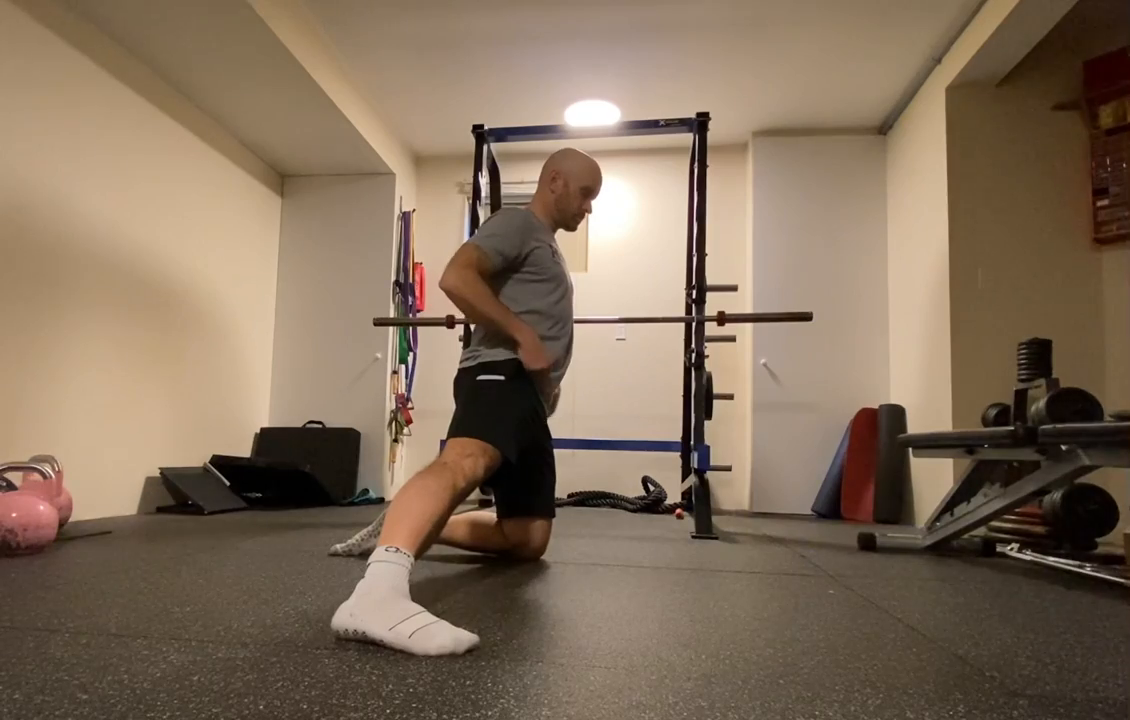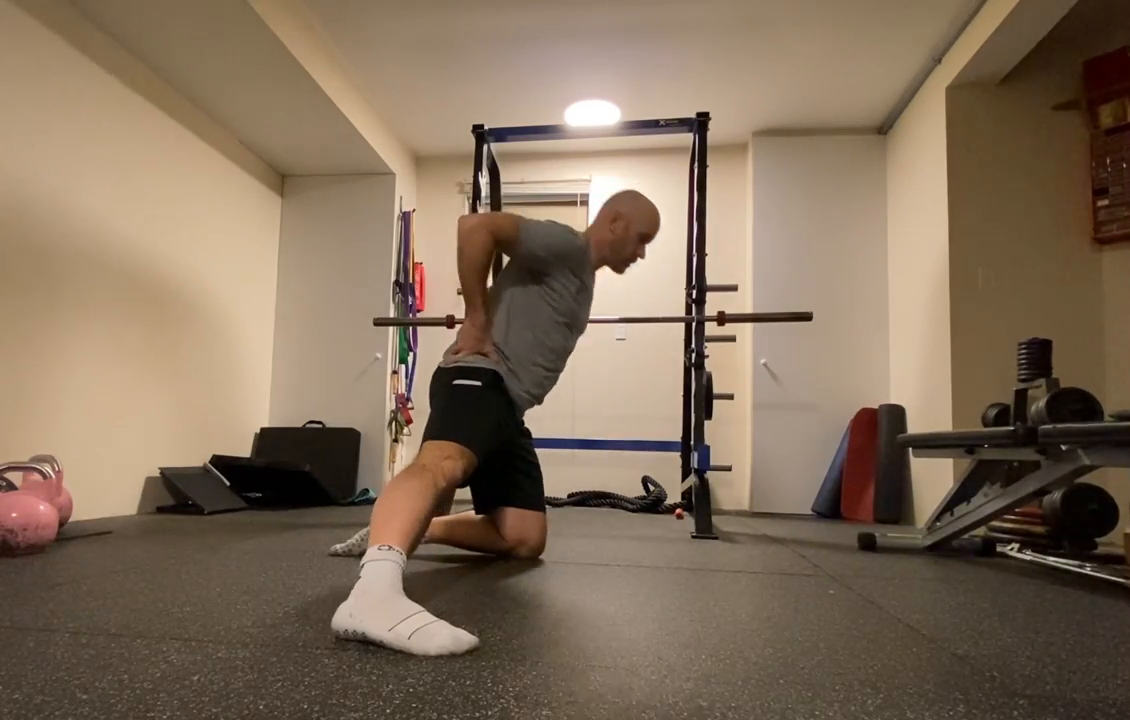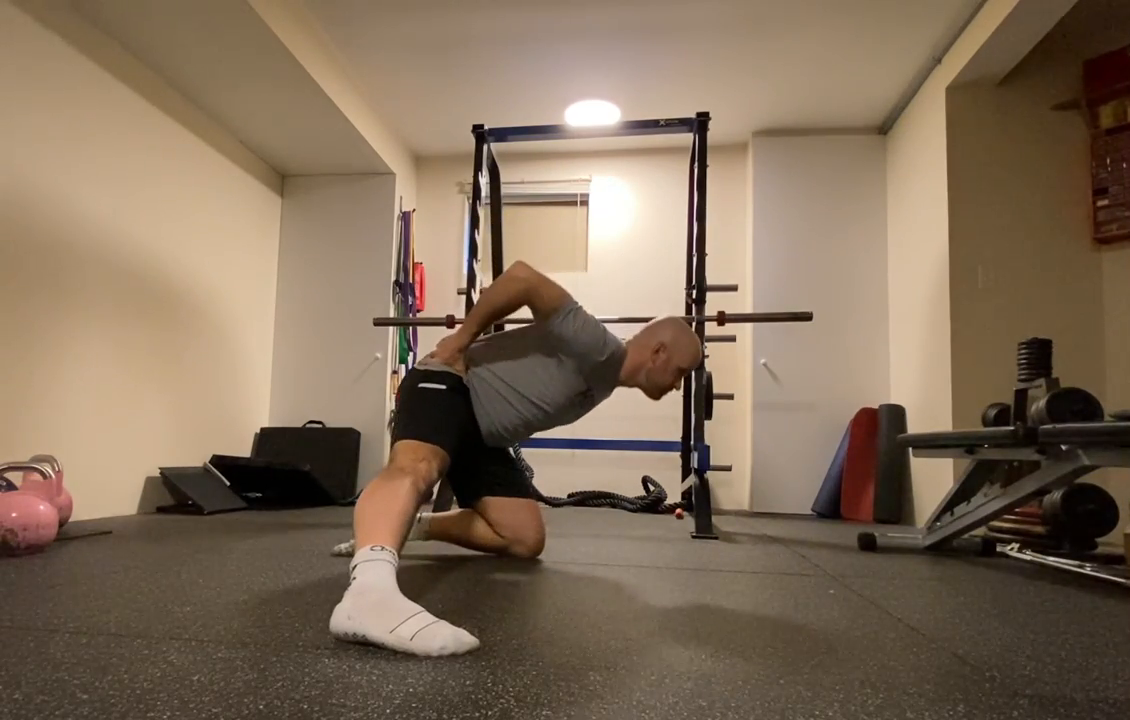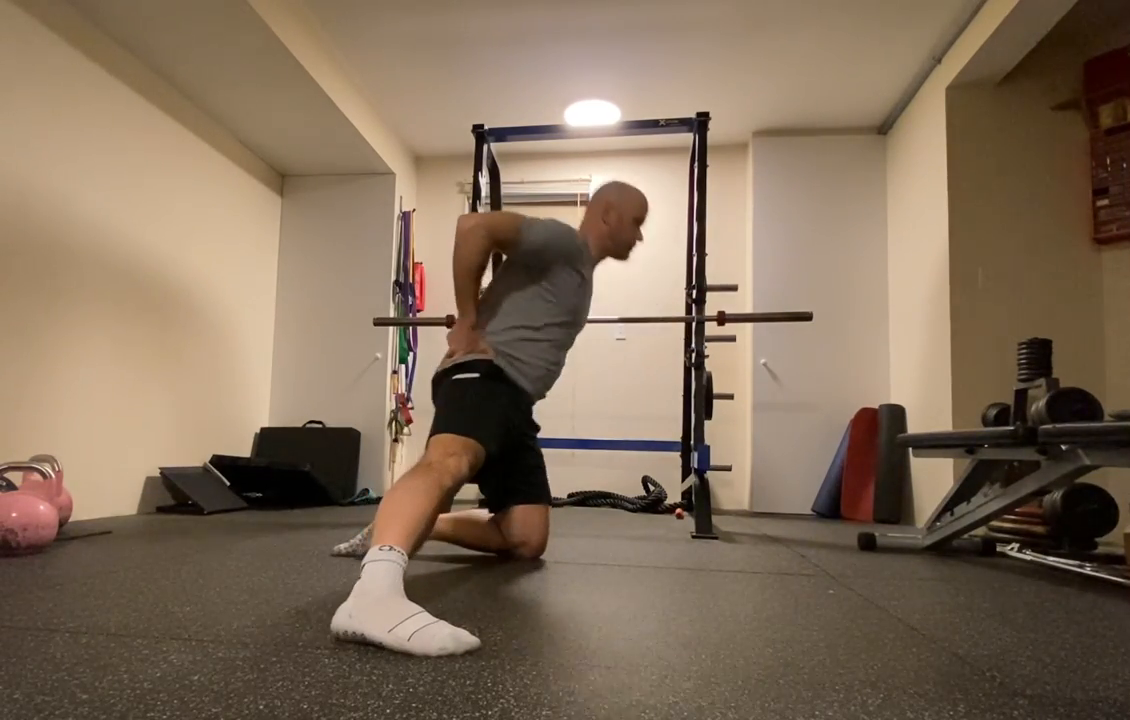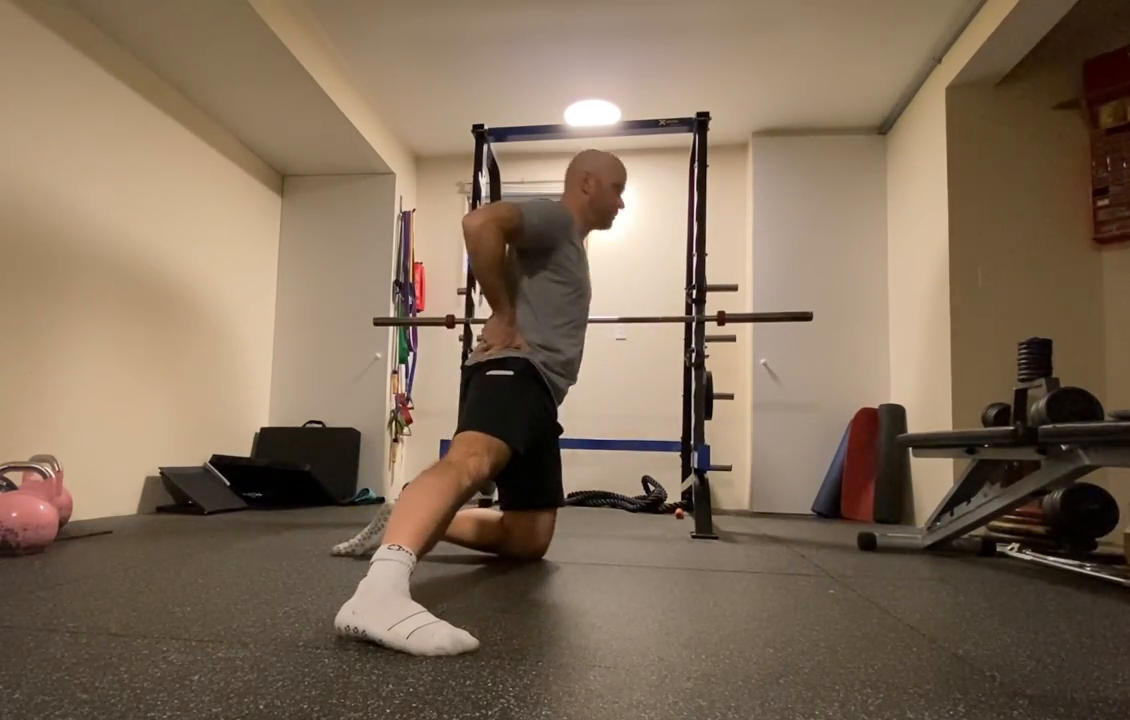
dt=1s
person 1, frame 1
left shoulder: (546, 244)
right shoulder: (519, 224)
right elbow: (457, 275)
left wrist: (548, 385)
right wrist: (521, 333)
left hip: (528, 395)
right hip: (501, 377)
left knee: (528, 540)
right knee: (464, 464)
left ankle: (411, 530)
right ankle: (378, 590)
person 1, frame 2
left shoulder: (583, 274)
right shoulder: (565, 246)
right elbow: (475, 226)
right wrist: (476, 320)
left hip: (508, 407)
right hip: (478, 378)
left knee: (525, 540)
right knee: (441, 465)
left ankle: (408, 528)
right ankle: (373, 590)
person 1, frame 3
left shoulder: (605, 380)
right shoulder: (597, 350)
right elbow: (523, 276)
right wrist: (462, 339)
left hip: (482, 432)
right hip: (447, 387)
left knee: (525, 539)
right knee: (414, 468)
left ankle: (410, 526)
right ankle: (369, 588)
person 1, frame 4
left shoulder: (581, 268)
right shoulder: (560, 240)
right elbow: (473, 225)
right wrist: (468, 321)
left hip: (515, 395)
right hip: (484, 375)
left knee: (527, 540)
right knee: (447, 463)
left ankle: (408, 528)
right ankle: (373, 591)
person 1, frame 5
left shoulder: (571, 242)
right shoulder: (553, 219)
right elbow: (480, 222)
right wrist: (502, 315)
left hip: (539, 396)
right hip: (513, 372)
left knee: (529, 541)
right knee: (470, 463)
left ankle: (410, 524)
right ankle: (379, 589)
